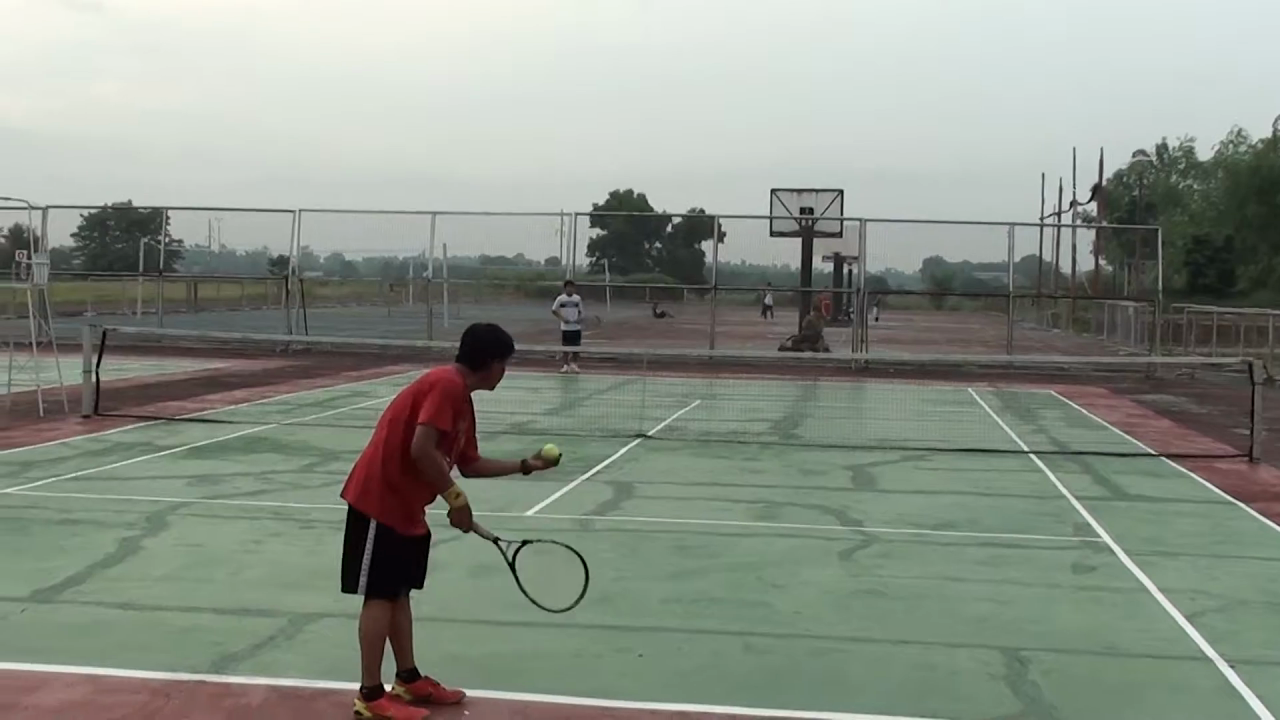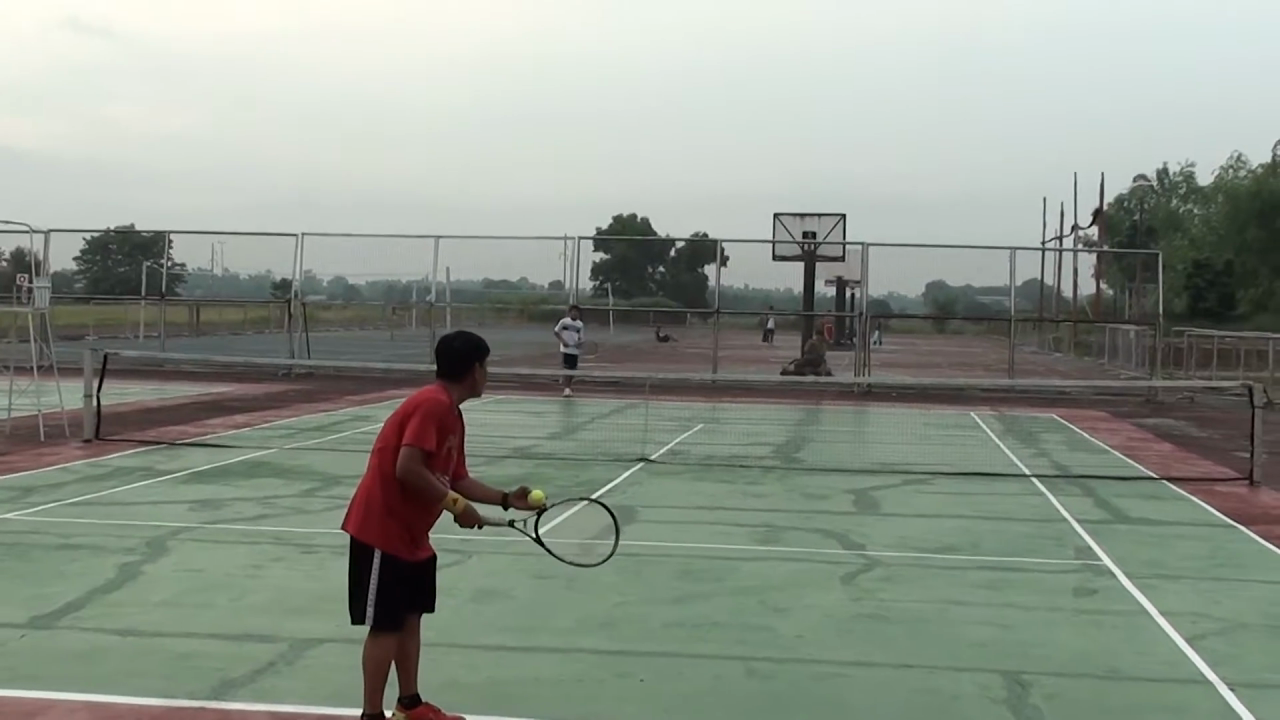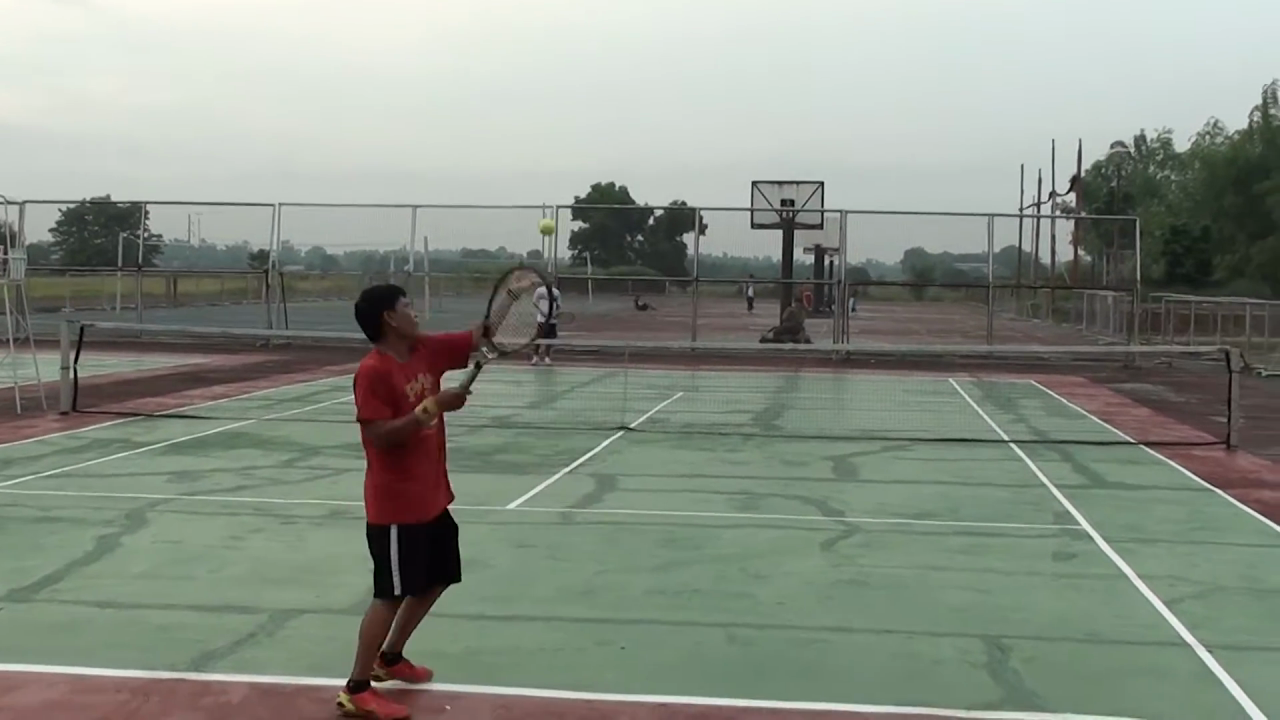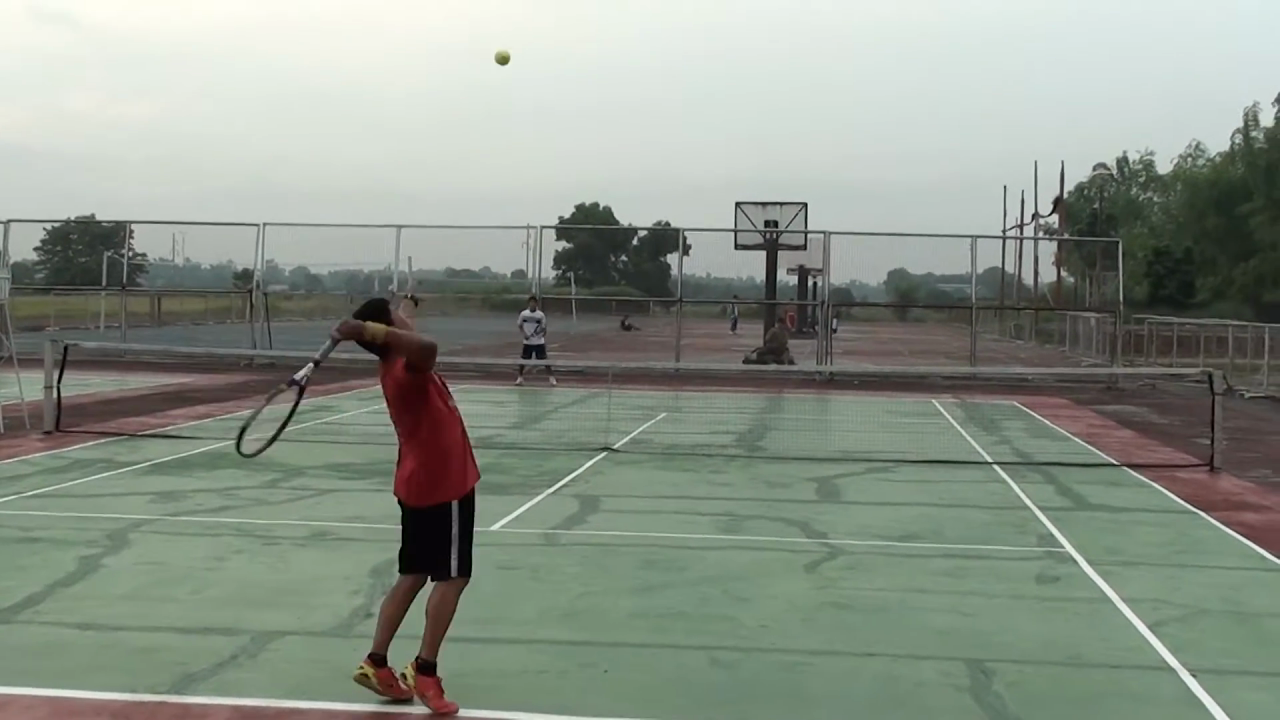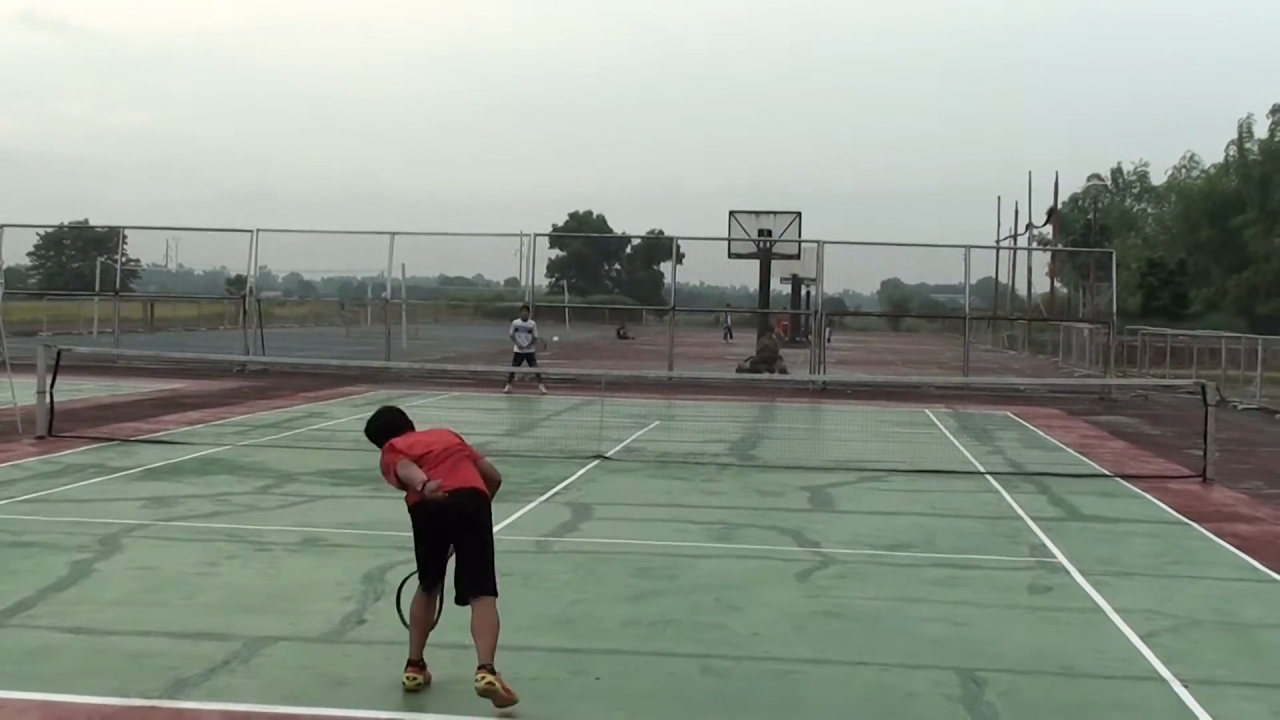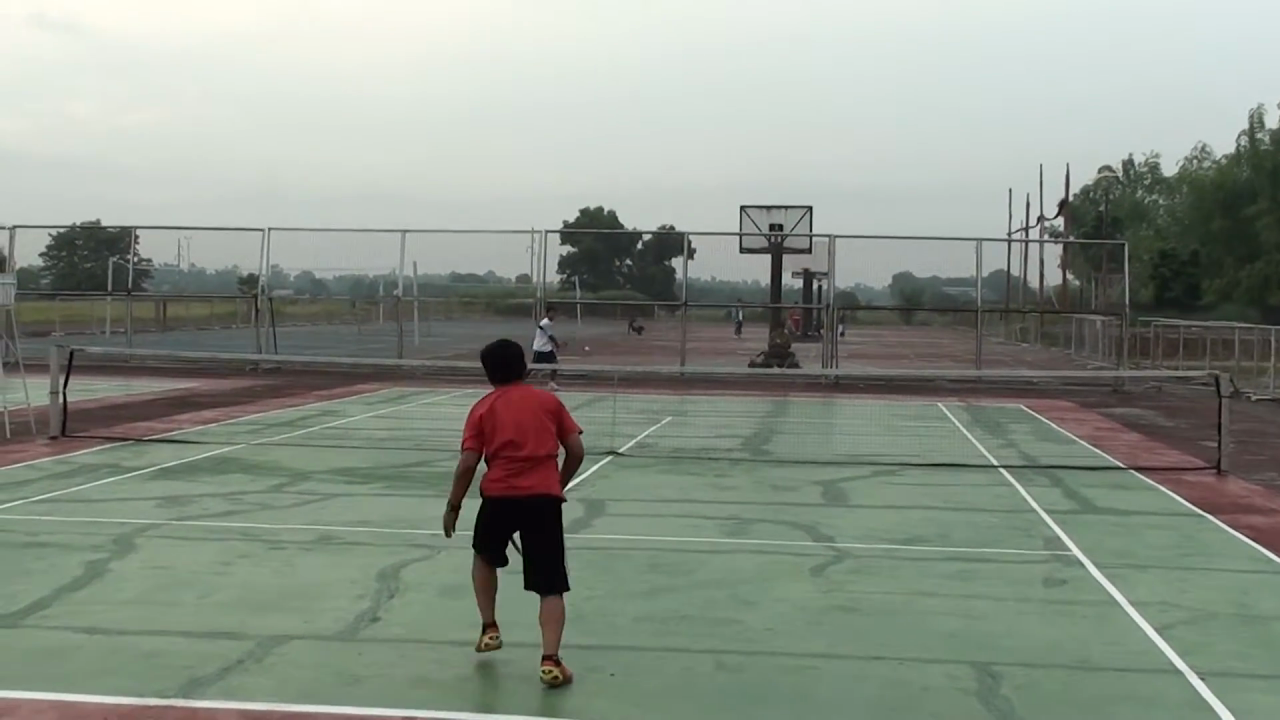
dt=0.5s
person 1, frame 1
left shoulder: (461, 398)
right shoulder: (446, 385)
left elbow: (469, 464)
right elbow: (422, 449)
left wrist: (526, 465)
right wrist: (456, 500)
left hip: (404, 506)
right hip: (379, 500)
left knee: (399, 592)
right knee: (380, 595)
left ankle: (409, 680)
person 1, frame 2
left shoulder: (452, 415)
right shoulder: (431, 405)
left elbow: (456, 479)
right elbow: (407, 469)
left wrist: (507, 499)
right wrist: (457, 507)
left hip: (410, 534)
right hip: (382, 531)
left knee: (410, 617)
right knee: (386, 624)
person 1, frame 3
left shoulder: (425, 350)
right shoulder: (371, 370)
left elbow: (478, 339)
right elbow: (381, 435)
right wrist: (433, 408)
left hip: (430, 500)
right hip: (393, 506)
left knee: (435, 582)
right knee: (393, 596)
left ankle: (389, 657)
person 1, frame 4
left shoulder: (401, 364)
right shoulder: (406, 370)
right elbow: (426, 346)
right wrist: (369, 329)
left hip: (418, 483)
right hip: (442, 485)
left knee: (412, 576)
right knee: (453, 576)
left ankle: (376, 662)
right ankle: (425, 672)
person 1, frame 5
left shoulder: (391, 450)
right shoulder: (447, 434)
left elbow: (407, 470)
right elbow: (493, 477)
left wrist: (424, 488)
left hip: (428, 504)
right hip: (471, 498)
left knee: (428, 586)
right knee: (483, 596)
left ankle: (414, 666)
right ankle: (486, 671)
person 1, frame 6
left shoulder: (482, 409)
right shoulder: (549, 401)
left elbow: (467, 464)
right elbow: (577, 451)
left wrist: (452, 507)
right wrist: (558, 484)
left hip: (499, 495)
right hip: (544, 496)
left knee: (484, 557)
right knee: (551, 588)
left ankle: (490, 628)
right ankle: (551, 660)
